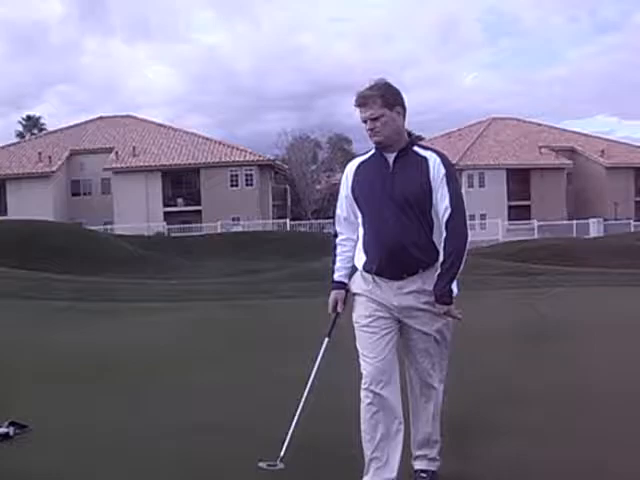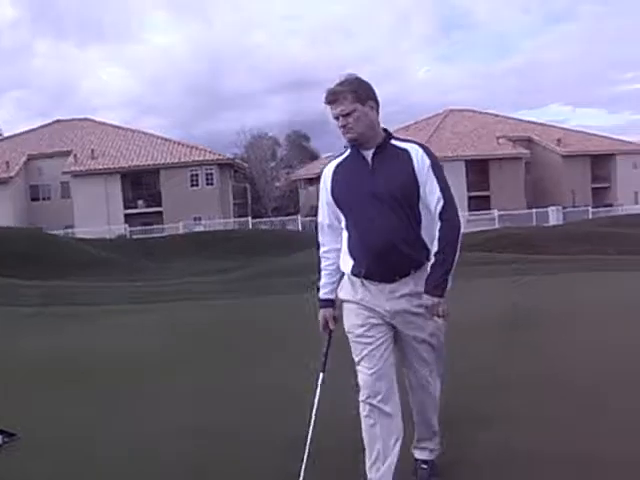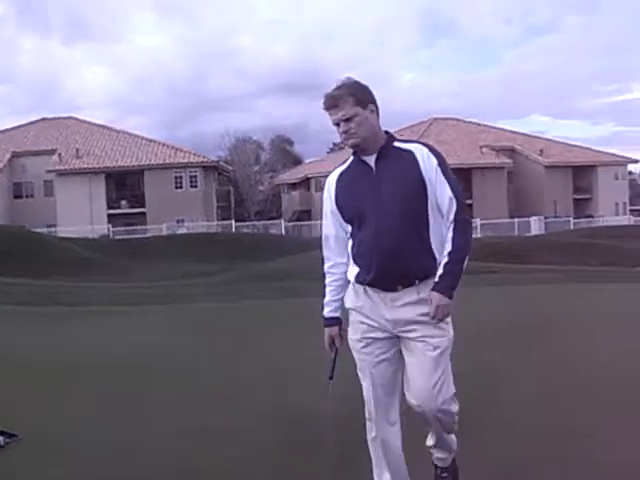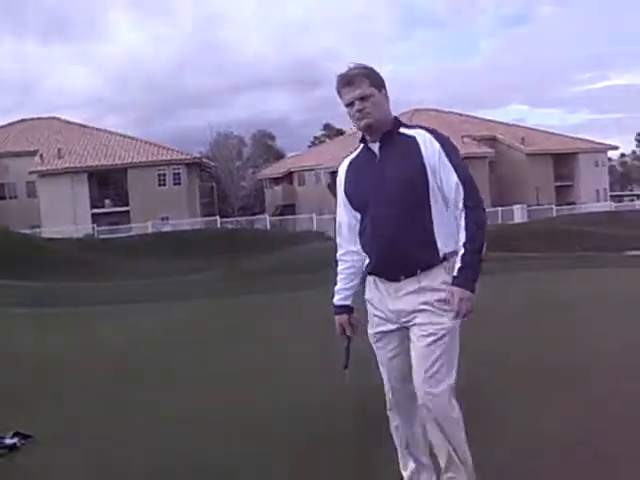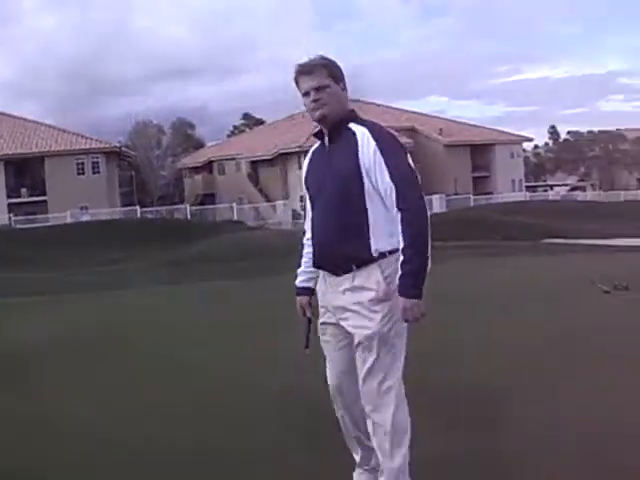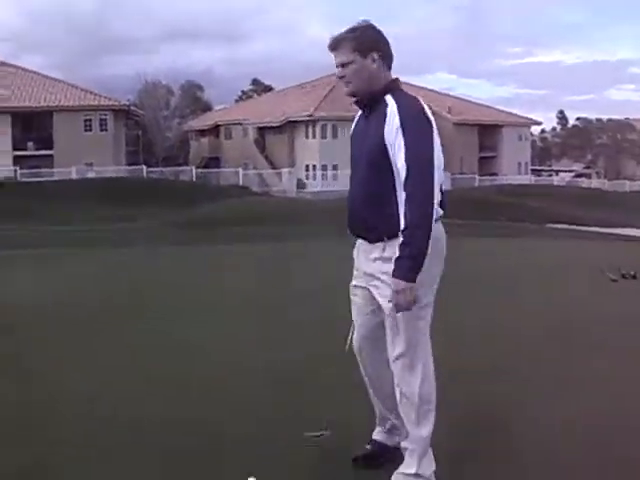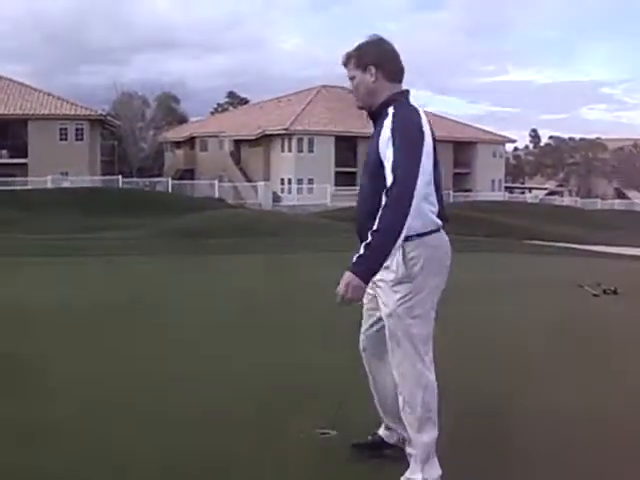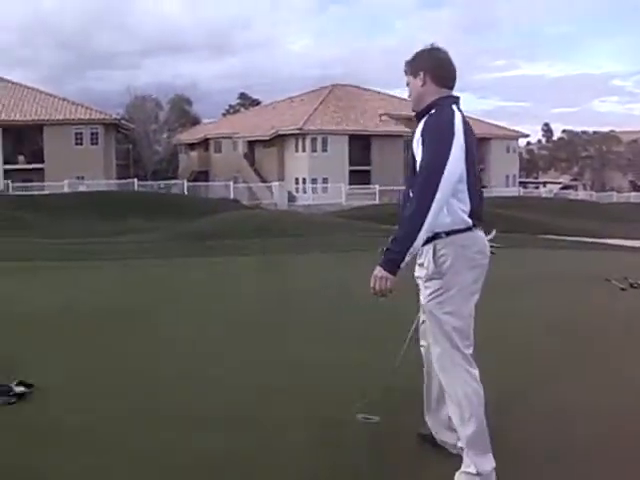
dt=0.2s
person 1, frame 1
left shoulder: (433, 164)
right shoulder: (356, 171)
left elbow: (455, 228)
right elbow: (346, 231)
left wrist: (445, 290)
right wrist: (340, 281)
left hip: (423, 287)
right hip: (371, 290)
left knee: (426, 380)
right knee: (376, 384)
person 1, frame 2
left shoulder: (416, 157)
right shoulder: (334, 174)
left elbow: (446, 221)
right elbow: (330, 239)
left wrist: (438, 285)
right wrist: (327, 295)
left hip: (416, 289)
right hip: (361, 295)
left knee: (425, 383)
right knee: (374, 393)
person 1, frame 3
left shoulder: (421, 158)
right shoulder: (337, 182)
left elbow: (458, 221)
right elbow: (335, 253)
left wrist: (445, 286)
right wrist: (332, 313)
left hip: (423, 299)
right hip: (367, 304)
left knee: (431, 397)
right knee: (379, 408)
person 1, frame 4
left shoulder: (428, 144)
right shoulder: (349, 169)
left elbow: (471, 207)
right elbow: (349, 240)
left wrist: (466, 278)
right wrist: (343, 300)
left hip: (434, 287)
right hip: (381, 294)
left knee: (435, 394)
right knee: (398, 397)
person 1, frame 5
left shoulder: (373, 140)
right shoulder: (313, 156)
left elbow: (410, 210)
left wrist: (410, 285)
right wrist: (305, 284)
left hip: (375, 283)
right hip: (331, 287)
left knee: (380, 391)
right knee: (341, 387)
person 1, frame 6
left shoulder: (406, 112)
right shoulder: (365, 116)
left elbow: (421, 192)
left wrist: (409, 269)
left hip: (406, 253)
right hip: (371, 250)
left knee: (408, 357)
right knee: (367, 345)
right ankle: (390, 433)
person 1, frame 7
left shoulder: (405, 122)
right shoulder: (390, 122)
left elbow: (402, 201)
left wrist: (361, 268)
left hip: (412, 257)
right hip: (394, 256)
left knee: (410, 362)
right knee: (373, 346)
right ankle: (396, 432)
person 1, frame 8
left shoulder: (437, 123)
right shoulder: (455, 123)
left elbow: (425, 198)
left wrist: (390, 260)
left hip: (450, 250)
right hip: (464, 244)
left knee: (452, 360)
right knee: (439, 349)
right ankle: (442, 429)
